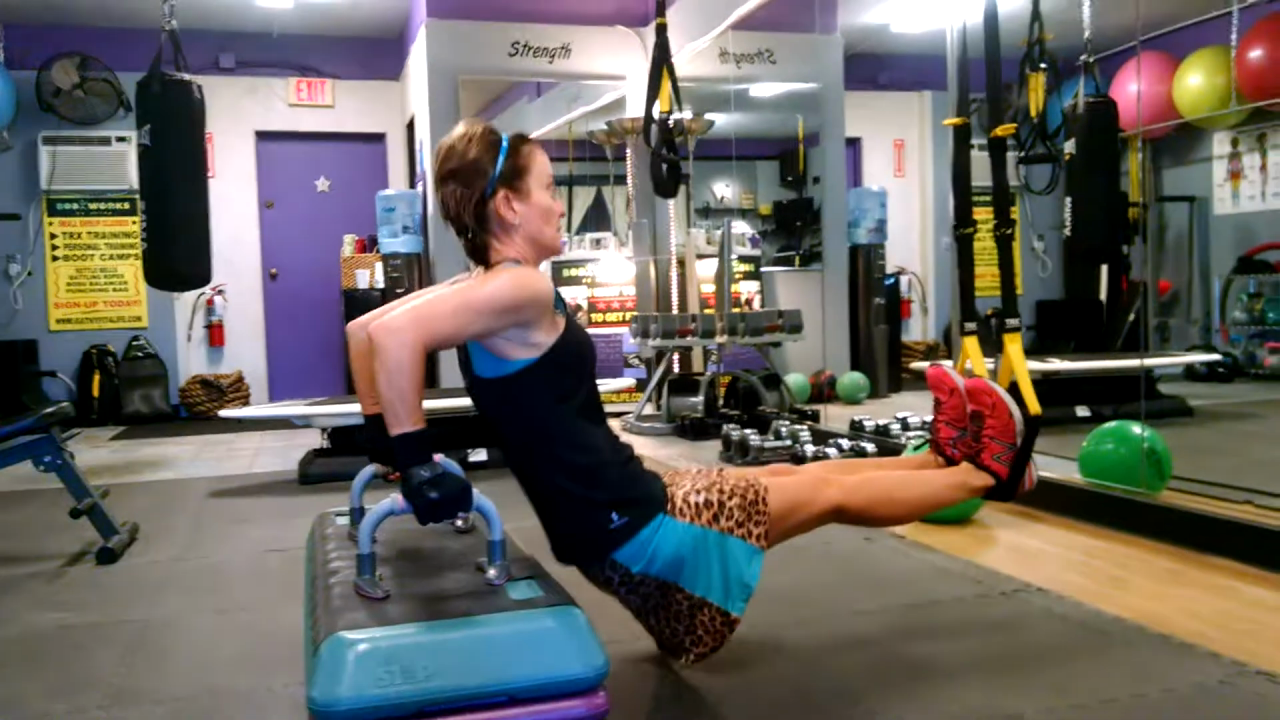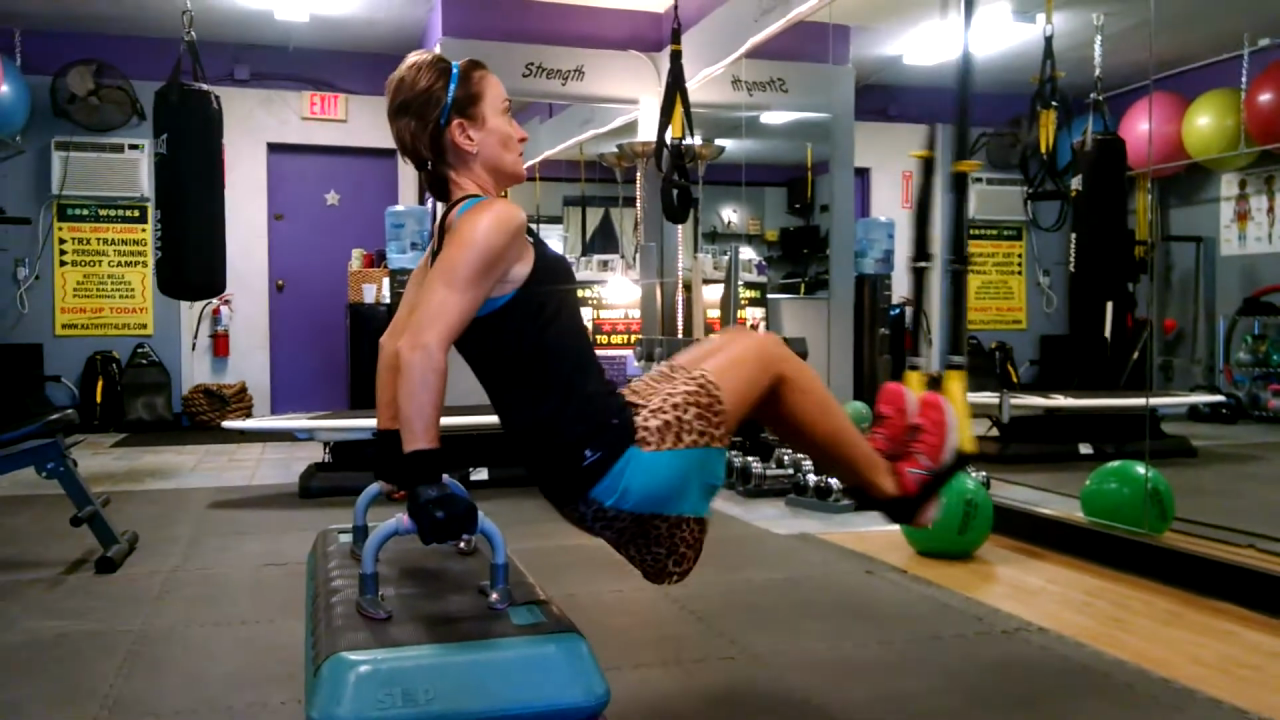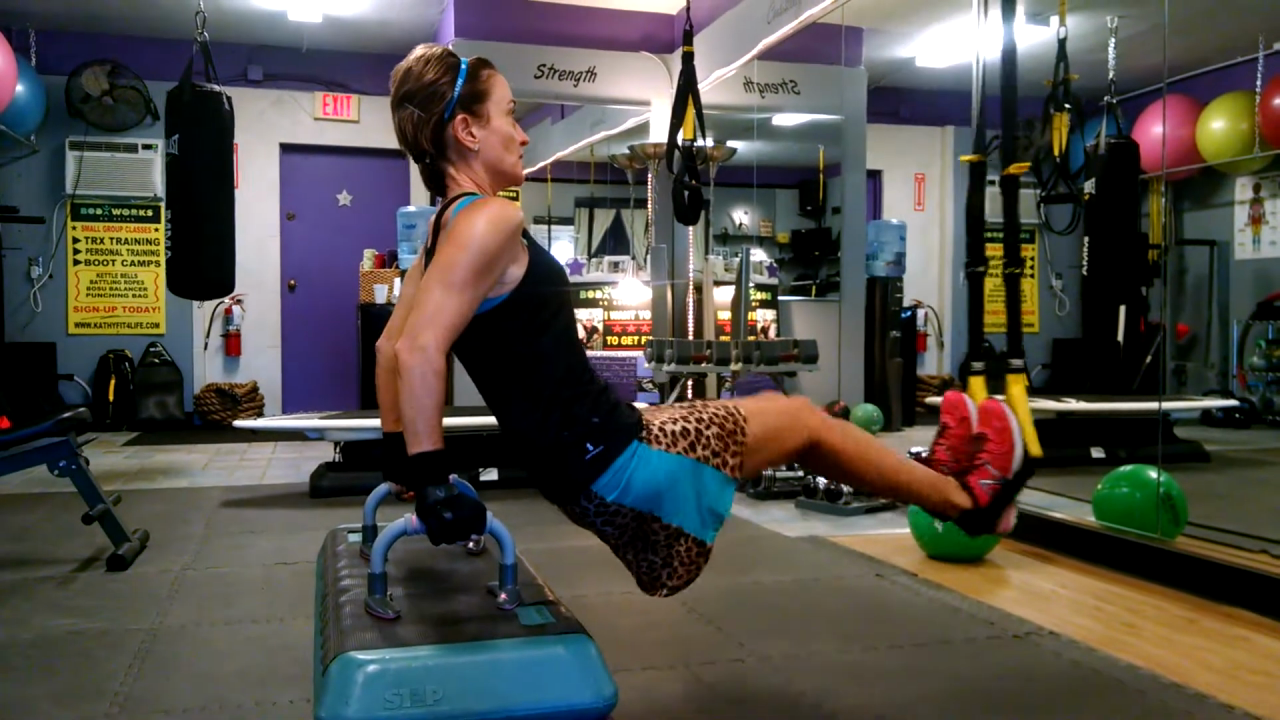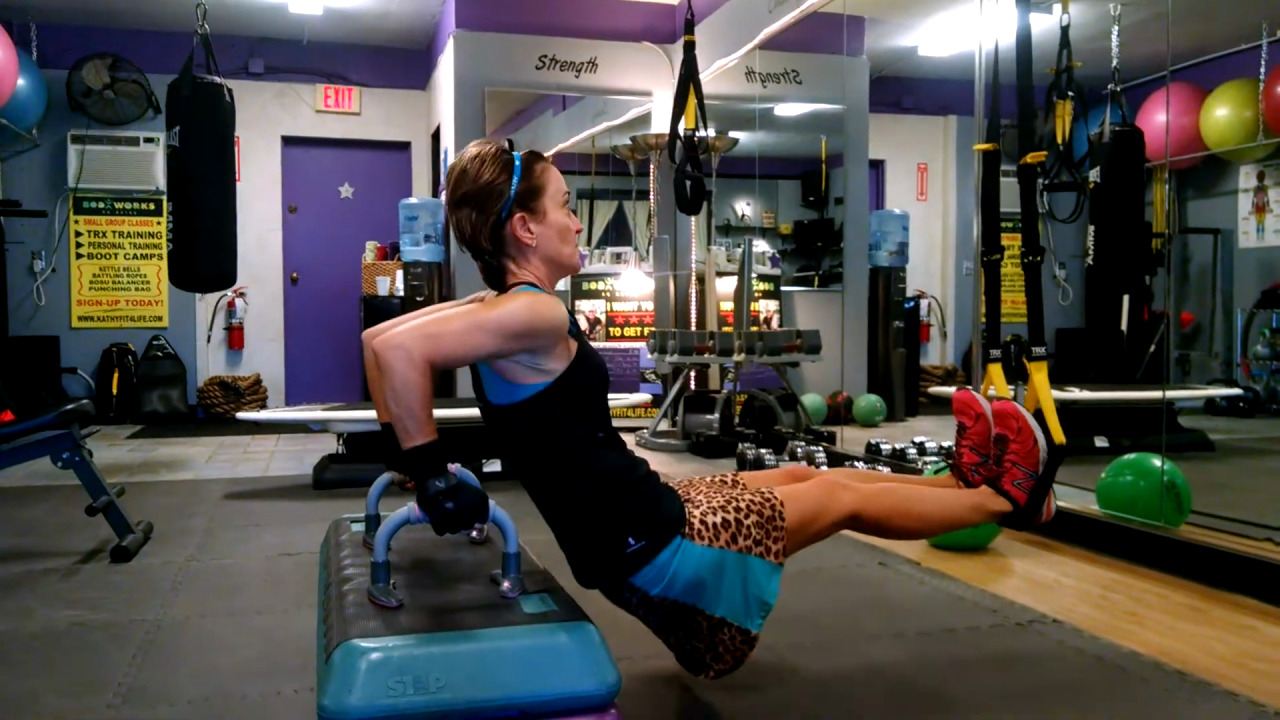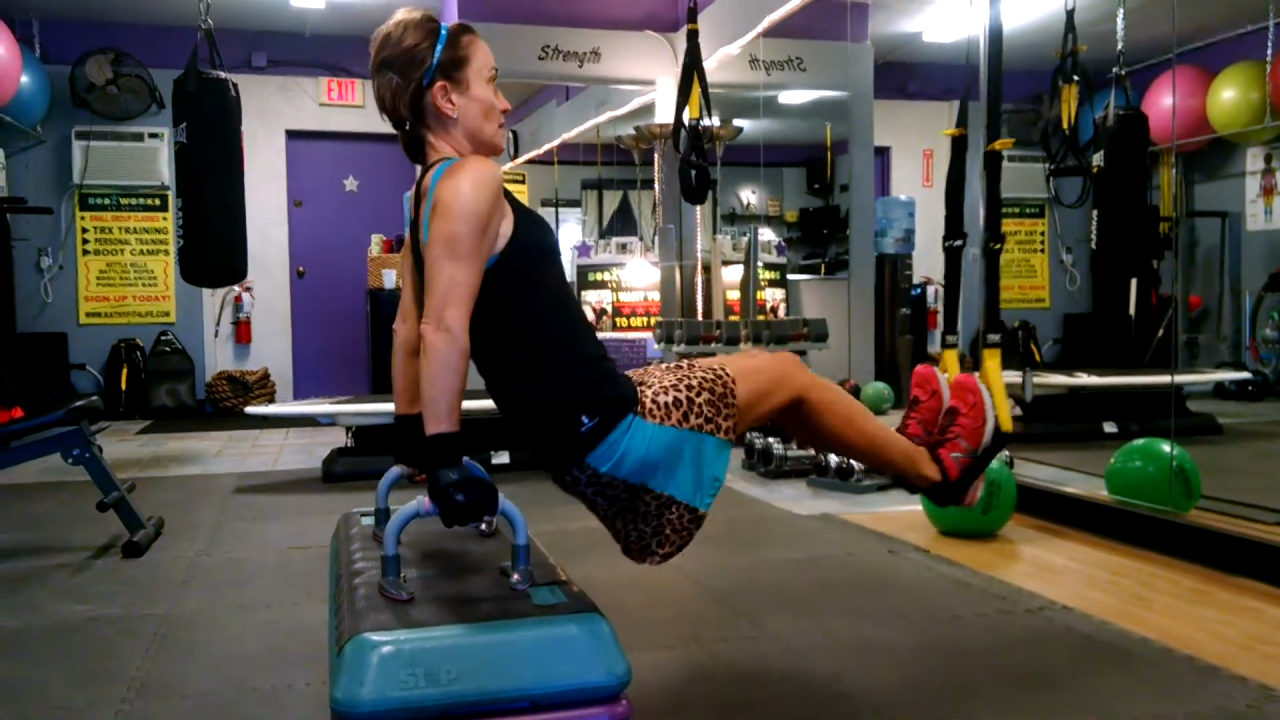
dt=1s
person 1, frame 1
left shoulder: (480, 288)
right shoulder: (521, 289)
left elbow: (360, 333)
right elbow: (390, 338)
left wrist: (387, 454)
right wrist: (416, 465)
left hip: (617, 512)
right hip: (629, 531)
left knee: (789, 475)
right knee: (827, 489)
left ankle: (941, 461)
right ankle: (982, 476)
person 1, frame 2
left shoulder: (453, 228)
right shoulder: (494, 222)
left elbow: (395, 347)
right elbow: (422, 350)
left wrist: (395, 461)
right wrist: (426, 481)
left hip: (584, 460)
right hip: (612, 468)
left knee: (734, 349)
right knee: (763, 353)
left ankle: (871, 464)
right ankle: (893, 484)
person 1, frame 3
left shoulder: (449, 229)
right shoulder: (489, 222)
left elbow: (392, 348)
right elbow: (419, 354)
left wrist: (407, 467)
right wrist: (433, 485)
left hip: (582, 468)
right hip: (614, 470)
left knee: (781, 416)
right knee: (799, 421)
left ankle: (933, 482)
right ankle: (961, 496)
person 1, frame 4
left shoulder: (495, 308)
right shoulder: (536, 314)
left elbow: (386, 348)
right elbow: (390, 349)
left wrist: (411, 460)
right wrist: (432, 475)
left hip: (638, 518)
right hip: (648, 547)
left knee: (800, 476)
right knee: (842, 495)
left ankle: (963, 484)
right ankle: (1004, 499)
person 1, frame 5
left shoulder: (432, 194)
right shoulder: (471, 181)
left elbow: (408, 333)
right elbow: (444, 330)
left wrist: (416, 446)
right wrist: (444, 459)
left hip: (577, 432)
right hip: (605, 434)
left knee: (755, 381)
right knee: (784, 374)
left ankle: (896, 449)
right ankle: (934, 469)
